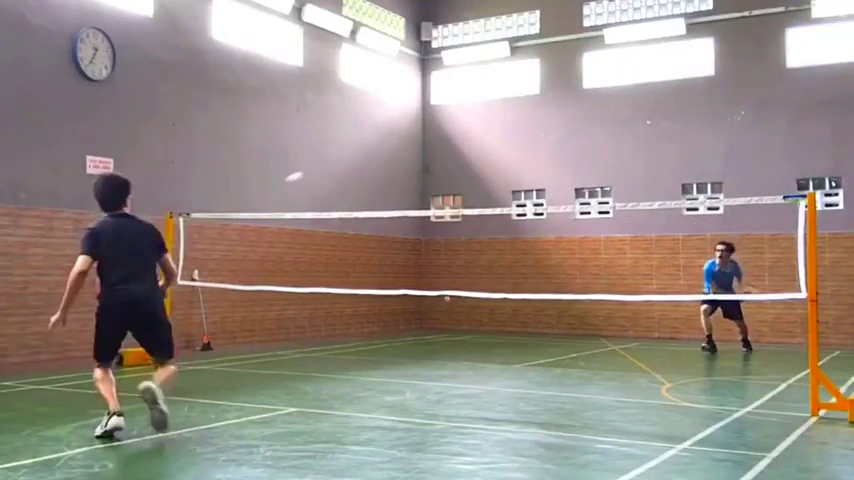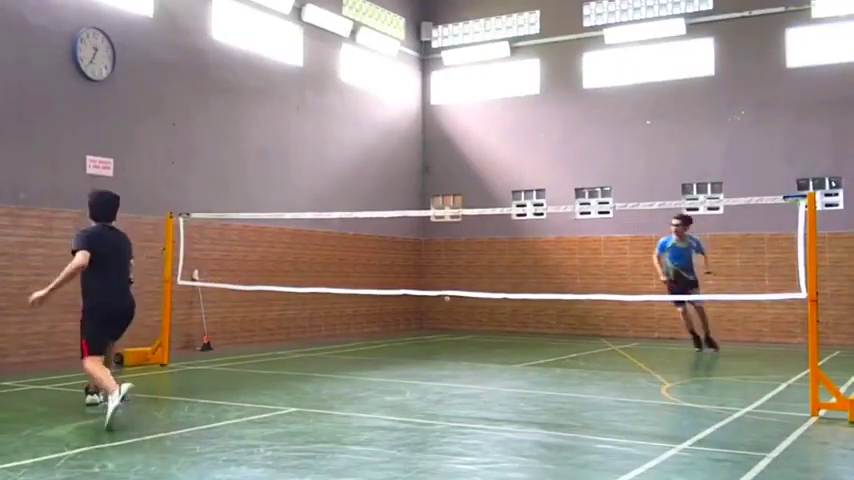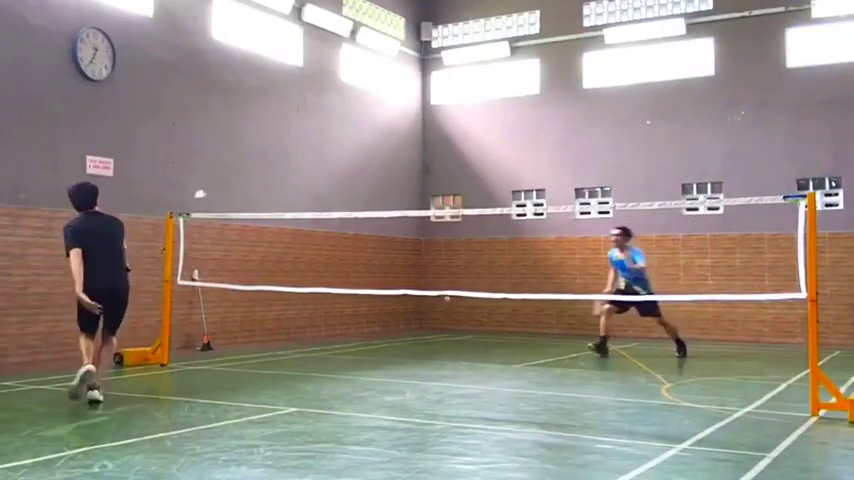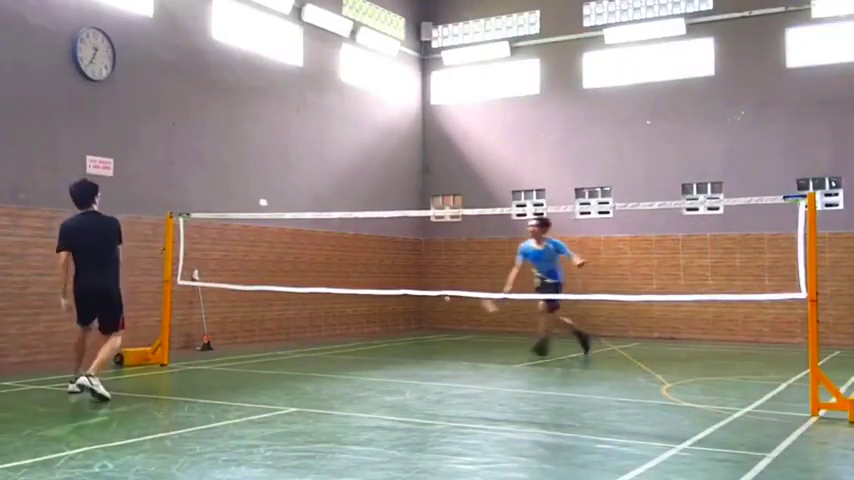
dt=0.3s
person 1, frame 1
left shoulder: (95, 232)
right shoulder: (148, 229)
left elbow: (81, 269)
right elbow: (171, 271)
left wrist: (63, 310)
right wrist: (161, 289)
left hip: (113, 305)
right hip: (150, 304)
left knee: (102, 369)
right knee: (166, 365)
left ankle: (114, 413)
right ankle: (153, 387)
person 1, frame 2
left shoulder: (86, 236)
right shoulder: (124, 239)
left elbow: (80, 263)
left wrist: (47, 291)
left hip: (98, 306)
right hip: (125, 306)
left knee: (92, 362)
right knee: (107, 344)
left ankle: (114, 391)
right ankle: (96, 389)
person 1, frame 3
left shoulder: (73, 227)
right shoulder: (115, 223)
left elbow: (76, 259)
left wrist: (79, 291)
left hip: (92, 289)
right hip: (119, 287)
left knee: (86, 335)
right knee: (109, 337)
left ankle: (87, 367)
right ankle: (94, 386)
person 1, frame 4
left shoulder: (68, 227)
right shoulder: (112, 224)
left elbow: (64, 262)
left wrist: (63, 295)
left hip: (83, 287)
right hip: (108, 287)
left knee: (84, 329)
right knee: (114, 337)
left ankle: (76, 379)
right ankle: (91, 375)
person 2, frame 1
left shoulder: (734, 265)
right shoulder: (709, 267)
left elbow: (740, 280)
right elbow: (713, 289)
right wrist: (724, 294)
left hip: (729, 294)
right hip: (712, 295)
left knee: (740, 322)
right knee: (704, 309)
left ankle: (745, 342)
right ankle: (710, 342)
person 2, frame 2
left shoulder: (693, 241)
right shoulder: (665, 242)
left elbow: (704, 255)
right elbow: (656, 257)
left wrist: (707, 267)
right wrist: (662, 275)
left hip: (689, 278)
right hip: (672, 280)
left knee: (699, 308)
right knee: (682, 309)
left ankle: (708, 338)
right ankle: (695, 337)
person 2, frame 3
left shoulder: (635, 252)
right shoulder: (612, 254)
left elbow: (643, 268)
left wrist: (634, 266)
right wrist: (609, 287)
left hip: (642, 291)
right hip: (623, 289)
left knee: (660, 320)
right knee: (605, 310)
left ankle: (679, 344)
right ankle: (602, 344)
person 2, frame 4
left shoulder: (553, 243)
right shoulder: (524, 247)
left elbow: (571, 255)
right elbow: (517, 267)
left wrist: (578, 261)
right wrist: (509, 285)
left hip: (553, 282)
right hip: (541, 283)
left knee: (542, 307)
right knee: (553, 316)
left ankle: (543, 343)
right ankle: (580, 334)
